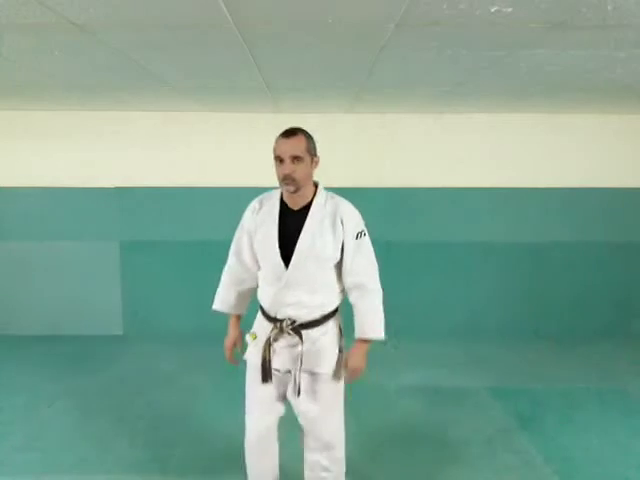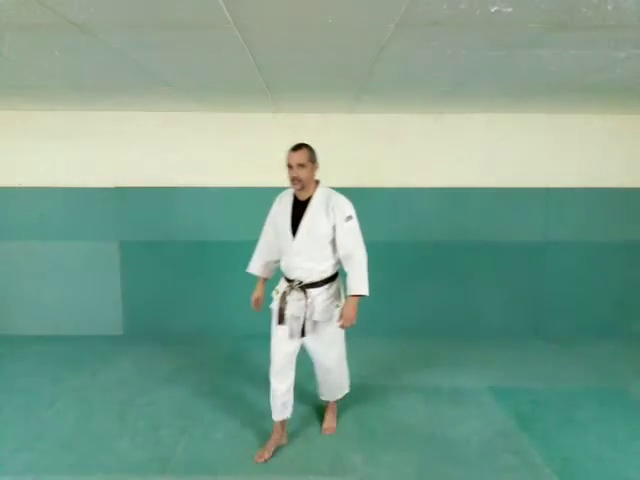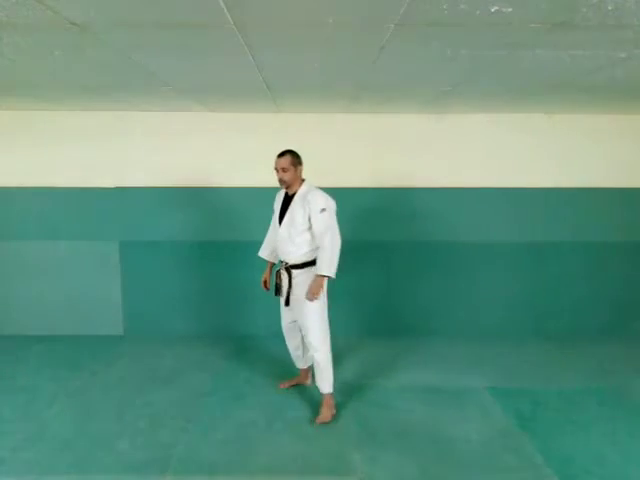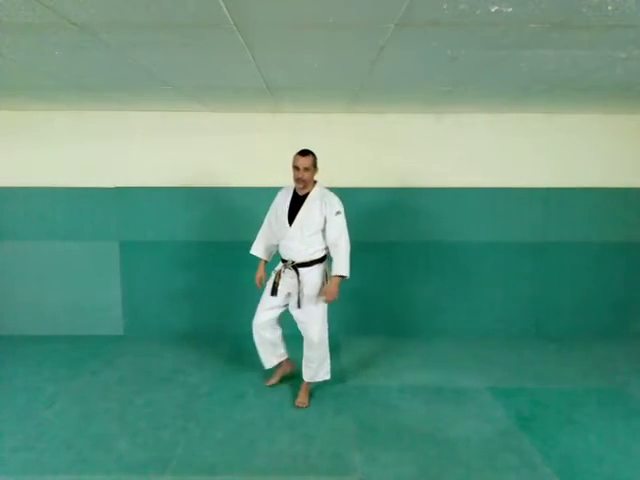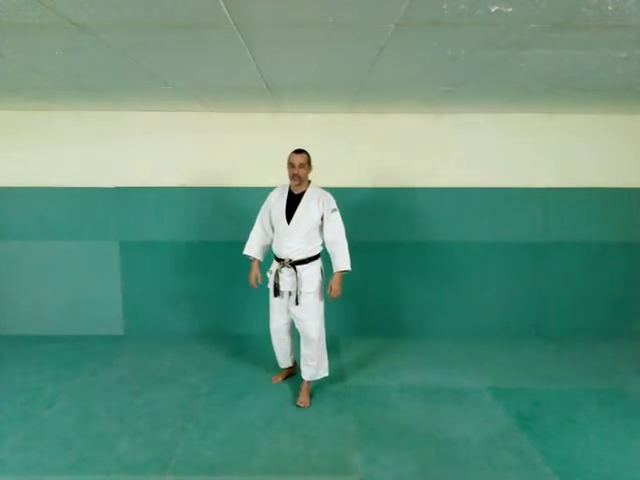
dt=1s
person 1, frame 1
left shoulder: (342, 214)
right shoulder: (259, 210)
left elbow: (363, 281)
right elbow: (241, 269)
left wrist: (361, 344)
right wrist: (234, 324)
left hip: (319, 339)
right hip: (268, 335)
left knee: (324, 433)
right knee: (259, 427)
person 1, frame 2
left shoulder: (337, 204)
right shoulder: (282, 201)
left elbow: (354, 254)
right elbow: (269, 244)
left wrist: (352, 300)
right wrist: (260, 284)
left hip: (323, 295)
right hip: (288, 293)
left knee: (328, 358)
right knee: (280, 361)
left ankle: (331, 406)
right ankle: (279, 432)
person 1, frame 3
left shoulder: (317, 200)
right shoulder: (281, 197)
left elbow: (329, 241)
left wrist: (320, 279)
right wrist: (269, 267)
left hip: (308, 275)
right hip: (286, 274)
left knee: (315, 334)
right knee: (291, 327)
left ankle: (328, 400)
right ankle: (304, 374)
person 1, frame 4
left shoulder: (328, 201)
right shoulder: (283, 196)
left elbow: (340, 243)
right elbow: (270, 230)
left wrist: (335, 280)
right wrist: (262, 264)
left hip: (312, 275)
right hip: (284, 272)
left knee: (314, 332)
right knee: (262, 321)
left ankle: (307, 384)
right ankle: (283, 363)
person 1, frame 5
left shoulder: (323, 199)
right shoulder: (275, 196)
left elbow: (336, 238)
right elbow: (262, 231)
left wrist: (338, 275)
right wrist: (255, 263)
left hip: (308, 272)
right hip: (279, 271)
left knee: (311, 329)
right knee: (278, 326)
left ankle: (307, 383)
right ankle: (288, 365)
